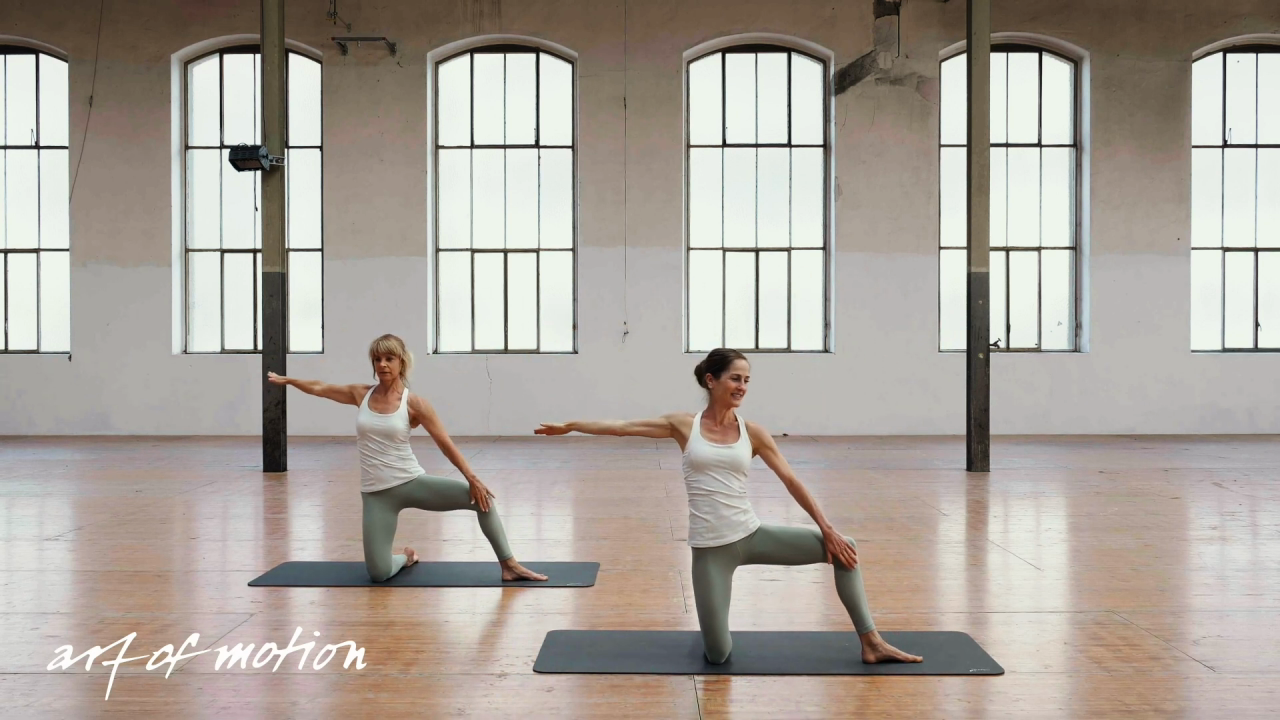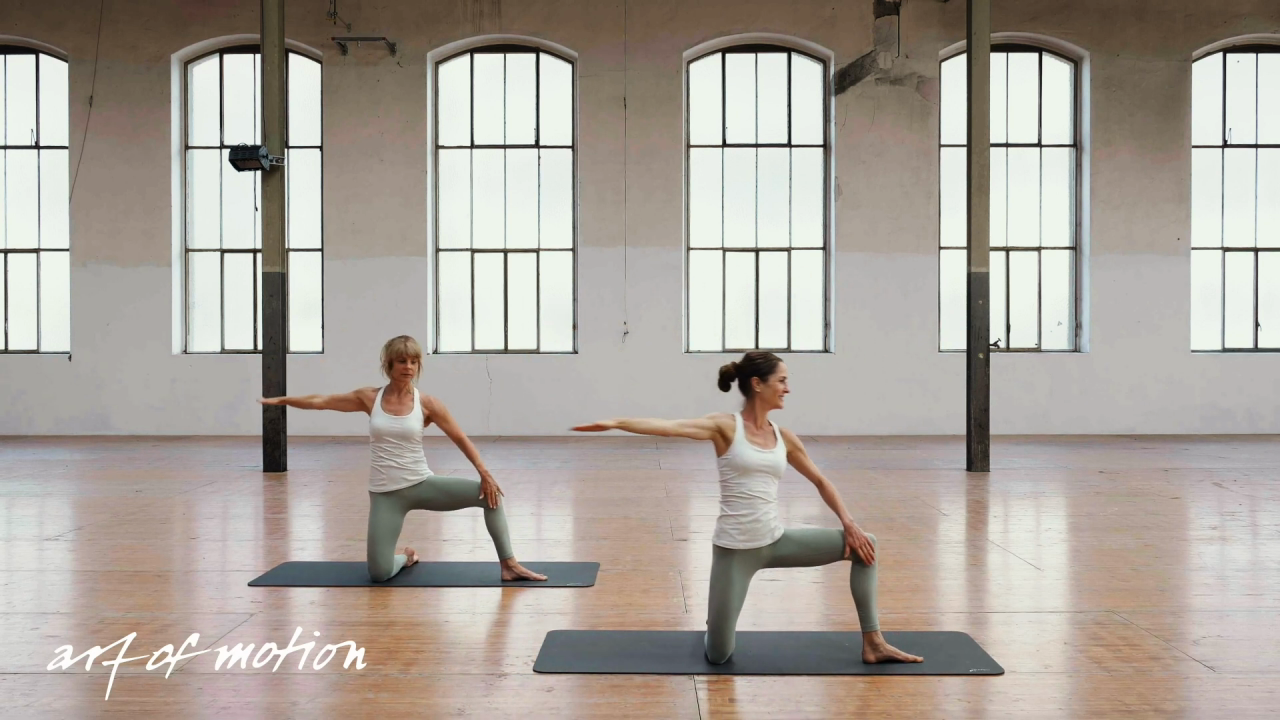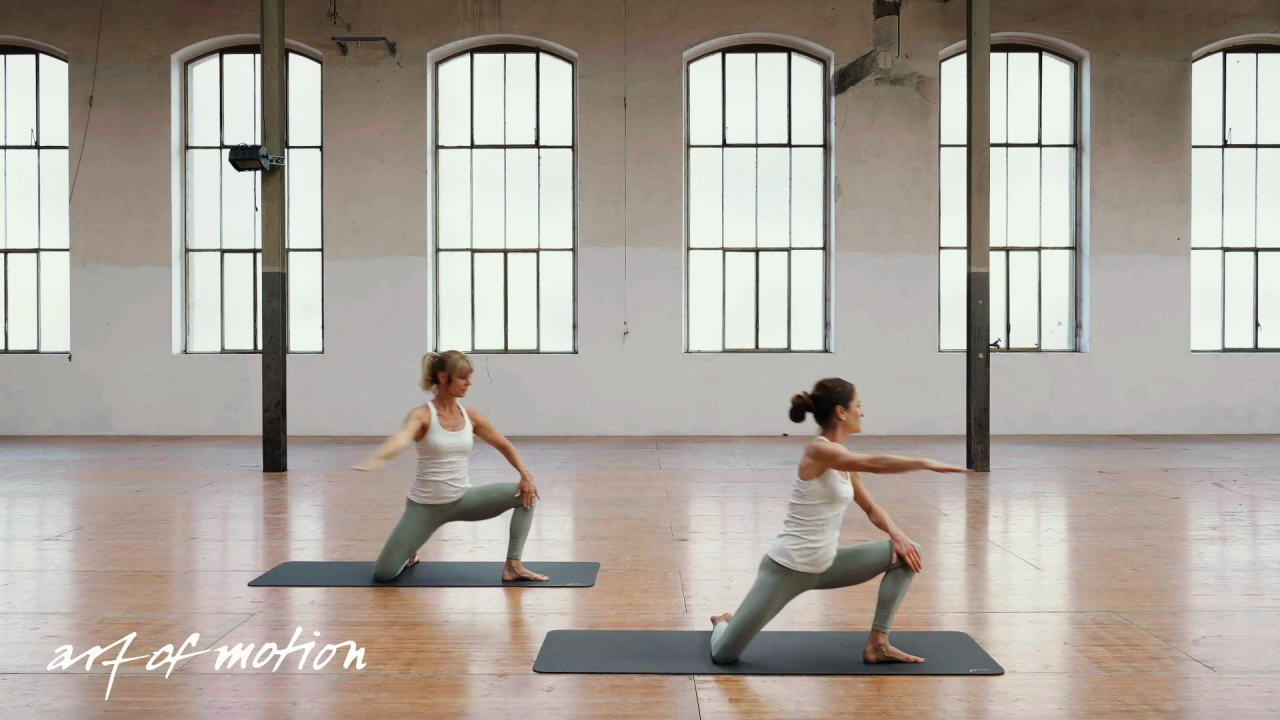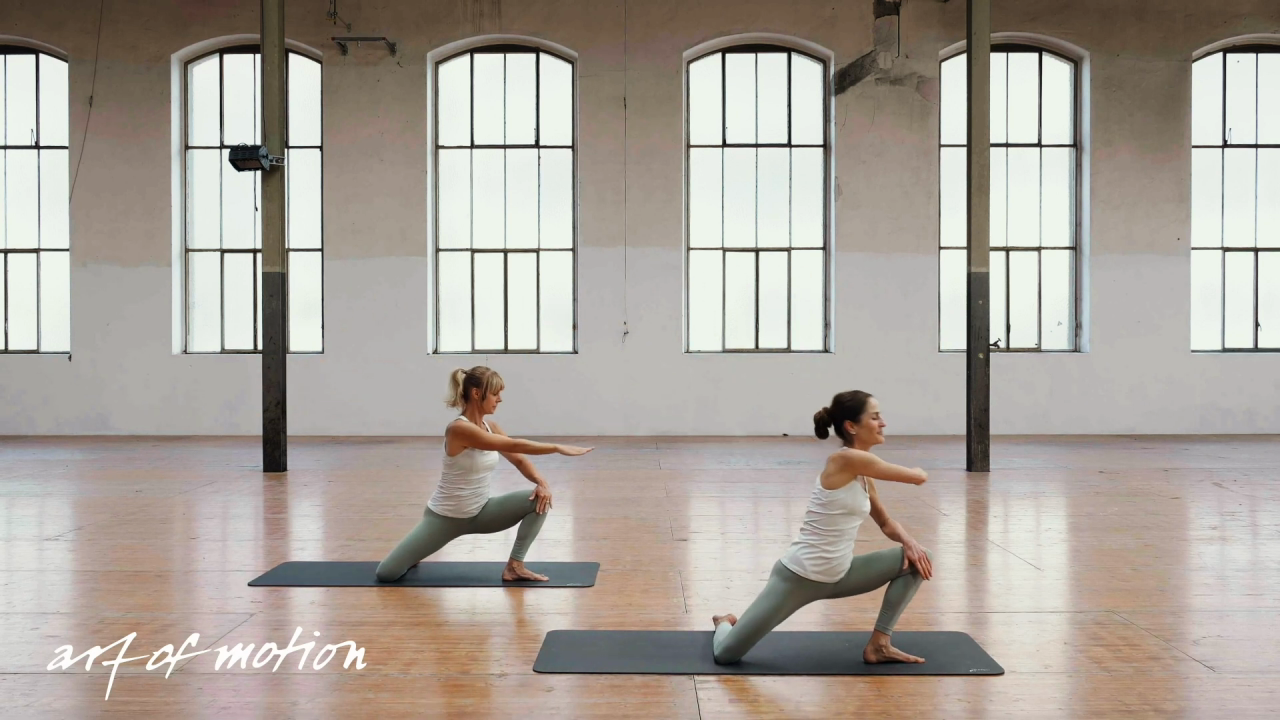
dt=0.4s
person 1, frame 1
left shoulder: (752, 432)
right shoulder: (684, 425)
left elbow: (791, 481)
right elbow: (621, 427)
left wrist: (827, 529)
right wrist: (570, 426)
left hip: (752, 536)
right hip: (711, 548)
left knee: (842, 549)
right knee: (718, 655)
left ankle: (872, 644)
right ankle: (714, 625)
person 1, frame 2
left shoulder: (783, 437)
right shoulder: (725, 426)
left elbow: (820, 481)
right elbow: (668, 426)
left wrist: (849, 524)
right wrist: (616, 423)
left hip: (776, 541)
right hip: (735, 549)
left knee: (862, 545)
right knee: (718, 655)
left ankle: (873, 643)
right ankle: (716, 623)
person 1, frame 3
left shoulder: (845, 462)
right shoulder: (819, 451)
left elbow: (870, 508)
right elbow: (873, 463)
left wrist: (897, 535)
right wrist: (924, 462)
left hip: (826, 566)
right hip: (787, 568)
left knee: (904, 554)
right knee: (723, 655)
left ankle: (877, 644)
right ankle: (725, 624)
person 1, frame 4
left shoulder: (863, 475)
right shoulder: (850, 460)
left elbow: (885, 522)
right elbow: (914, 476)
left wrist: (910, 542)
right wrist: (918, 471)
left hip: (835, 578)
right hip: (799, 576)
left knee: (915, 559)
right knee: (726, 655)
left ankle: (879, 644)
right ankle: (727, 624)
person 2, frame 1
left shoulder: (415, 403)
right shoulder: (361, 394)
left elbow: (445, 443)
right elbow: (320, 388)
left wrist: (473, 479)
right wrist: (287, 380)
left hip: (412, 483)
right hip: (377, 494)
left knee: (480, 498)
right knee: (378, 574)
left ankle: (509, 566)
right ankle: (406, 557)
person 2, frame 2
left shoulder: (427, 404)
right shoulder: (369, 397)
left elbow: (460, 439)
right elbow: (321, 401)
left wrist: (485, 475)
right wrist: (280, 400)
left hip: (422, 485)
right hip: (386, 494)
left knee: (488, 495)
right knee: (379, 574)
left ankle: (509, 566)
right ankle: (406, 557)
person 2, frame 3
left shoulder: (471, 416)
right shoulder: (421, 415)
left elbow: (504, 446)
right elbow: (400, 440)
left wrist: (526, 475)
right wrist: (377, 458)
left hip: (462, 499)
right hip: (425, 506)
left knee: (525, 495)
right knee: (383, 574)
left ankle: (512, 566)
right ankle: (407, 557)
person 2, frame 4
left shoulder: (491, 427)
right shoulder: (459, 429)
left elbow: (519, 459)
right elbow: (514, 445)
left wrist: (542, 483)
right wrist: (558, 447)
left hip: (480, 513)
right hip: (444, 518)
left knee: (539, 501)
right knee: (386, 574)
left ankle: (514, 566)
right ankle: (411, 556)
